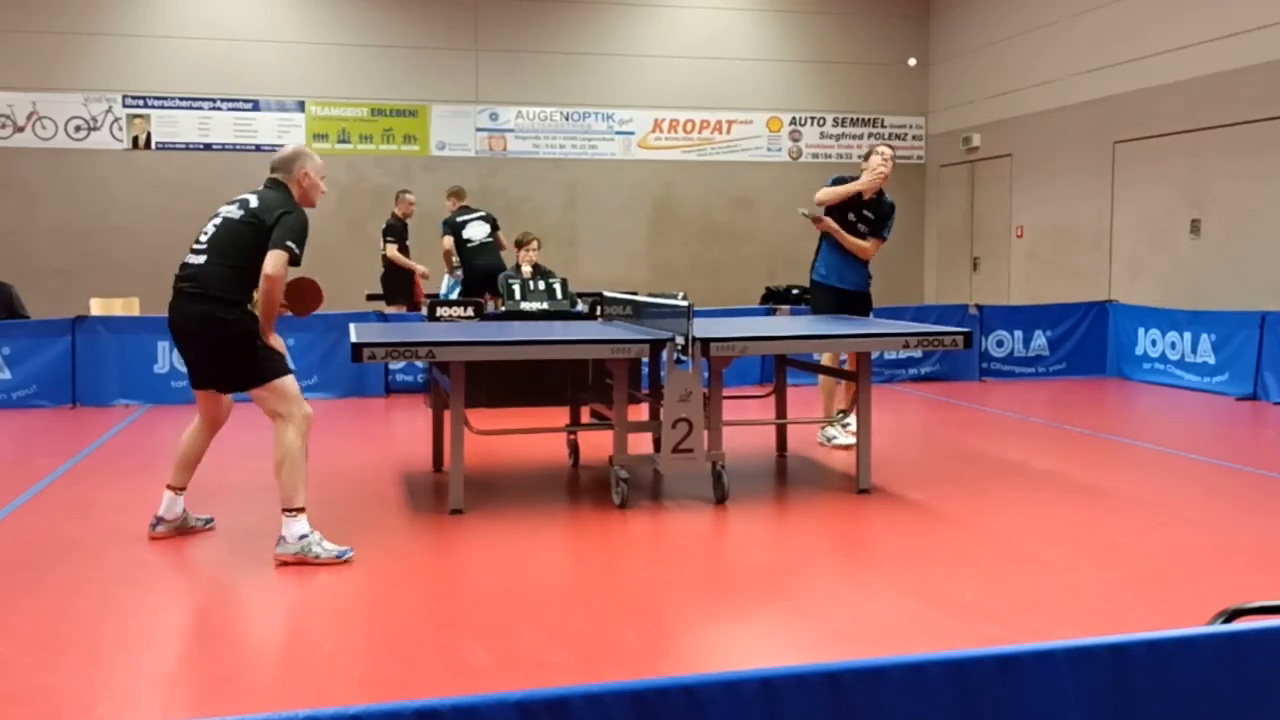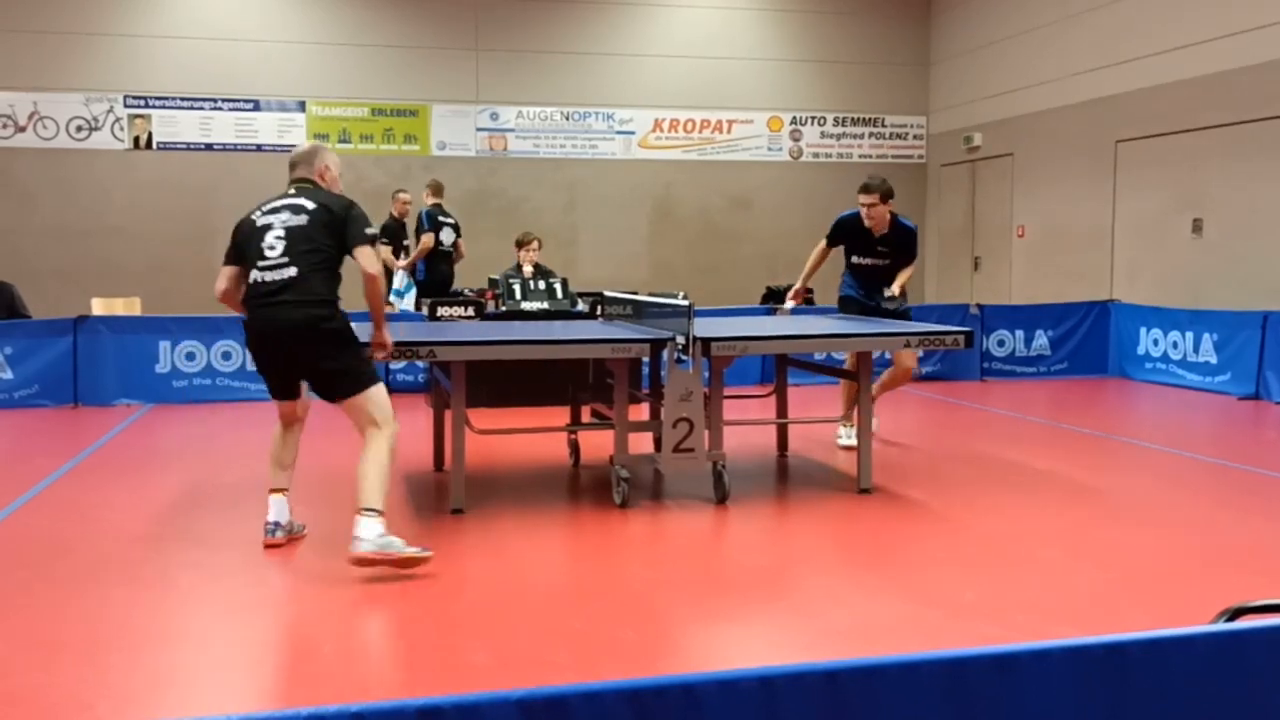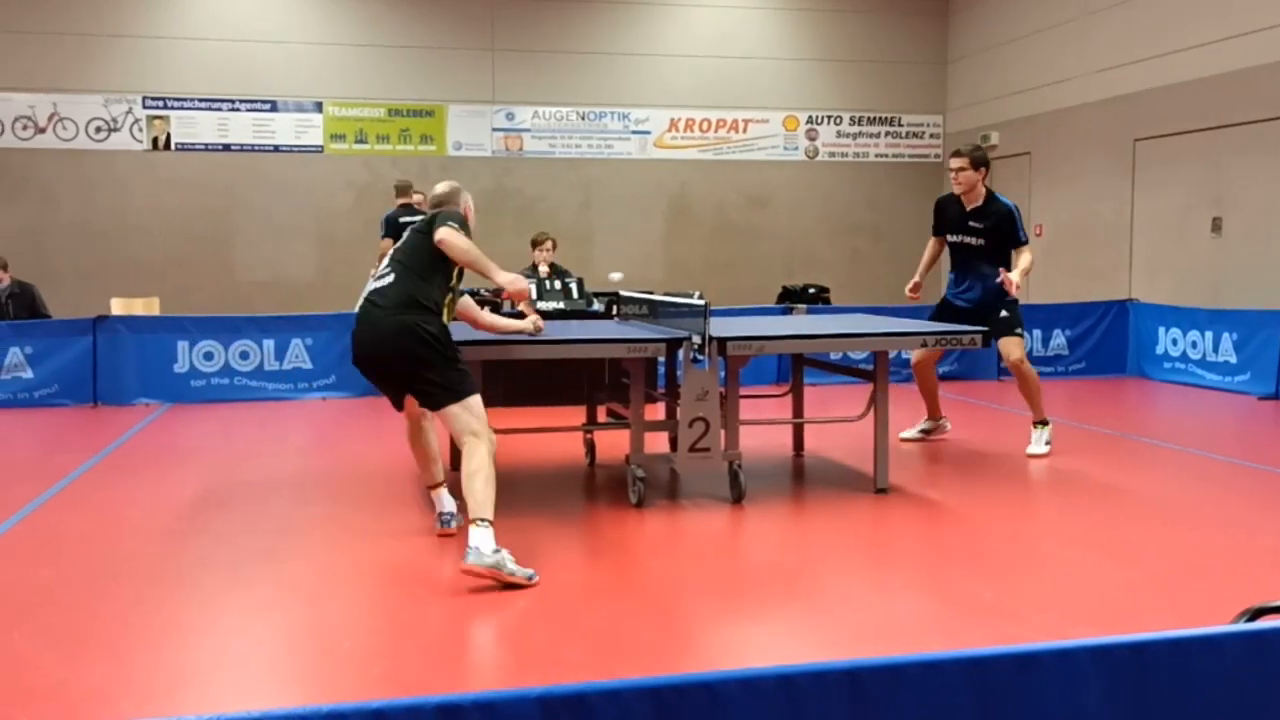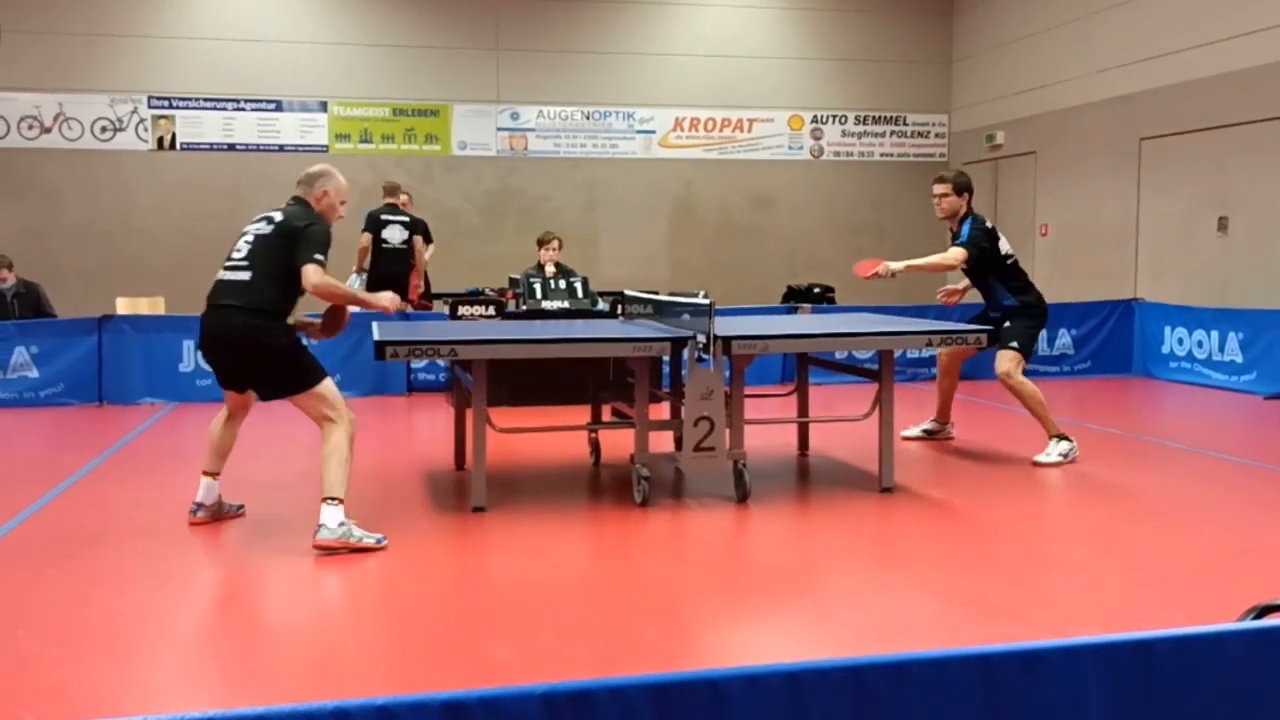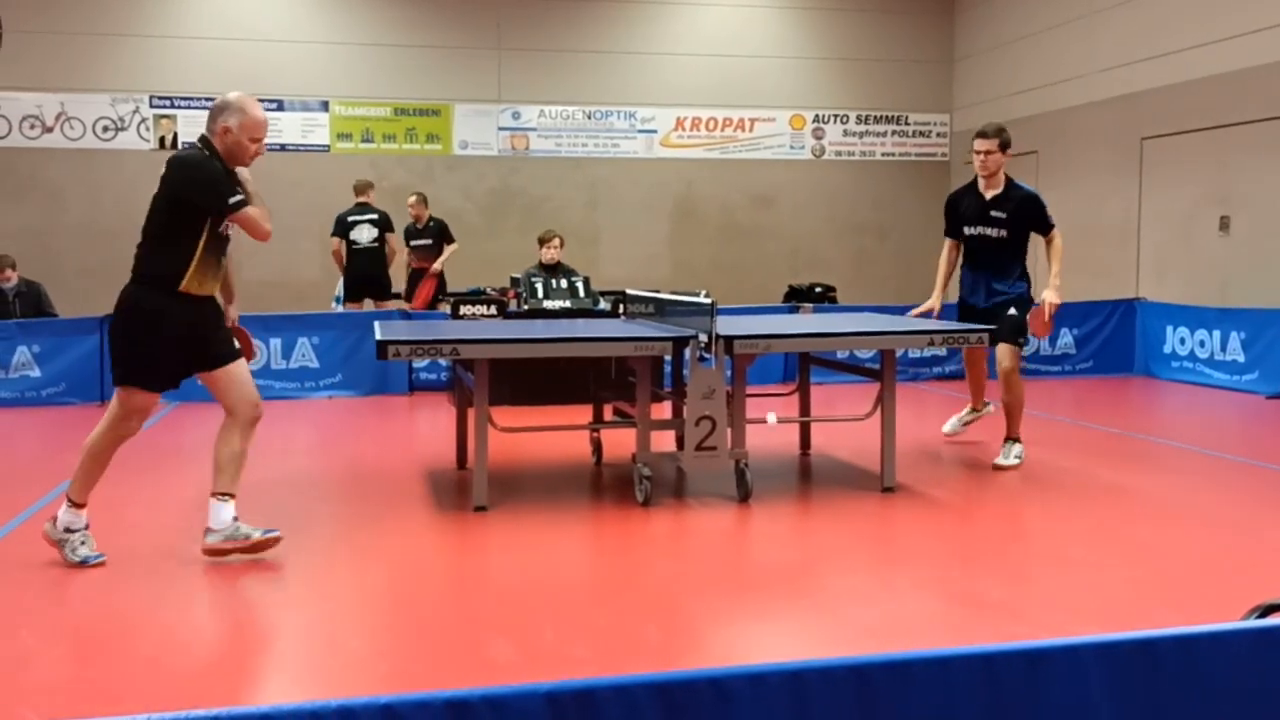
dt=0.7s
person 1, frame 1
left shoulder: (245, 202)
right shoulder: (290, 214)
right elbow: (272, 273)
left wrist: (264, 304)
right wrist: (267, 331)
left hip: (186, 310)
right hip: (219, 317)
left knee: (212, 413)
right knee: (293, 415)
left ankle: (170, 512)
right ankle: (295, 535)
person 1, frame 2
left shoulder: (253, 218)
right shoulder: (340, 208)
left elbow: (224, 290)
right elbow: (371, 270)
right wrist: (380, 327)
left hip: (262, 328)
right hip: (316, 325)
left knee: (290, 417)
right knee: (379, 425)
left ankle: (277, 518)
right ankle: (370, 534)
person 1, frame 3
left shoulder: (420, 236)
right shoulder: (449, 222)
left elbow: (468, 314)
right elbow: (449, 239)
left wrist: (521, 325)
right wrist: (498, 274)
left hip: (367, 342)
right hip: (408, 334)
left knee: (415, 411)
right knee: (476, 438)
left ankle: (447, 508)
right ankle: (484, 548)
person 1, frame 4
left shoulder: (268, 222)
right shoulder: (311, 223)
right elbow: (313, 282)
left wrist: (294, 323)
right wrist: (371, 300)
left hip: (215, 328)
right hip: (258, 330)
left knee: (236, 408)
right knee: (338, 419)
left ankle: (207, 500)
right ankle: (333, 522)
person 1, frame 5
left shoulder: (220, 173)
right shoulder: (194, 168)
right elbow: (262, 229)
left wrist: (228, 301)
right wrist: (246, 186)
left hip: (200, 310)
right hip: (155, 308)
left knee: (246, 409)
right knee: (124, 422)
left ankle: (222, 525)
right ankle: (68, 524)
person 2, frame 1
left shoulder: (886, 206)
right shoulder: (843, 184)
left elbow: (867, 251)
right elbow: (820, 198)
left wrist: (834, 229)
right wrist: (863, 182)
left hip: (859, 288)
right hip: (827, 283)
right knee: (831, 351)
left ankle: (845, 414)
right ankle: (828, 427)
person 2, frame 2
left shoulder: (906, 231)
right shoulder: (848, 222)
left elbow: (908, 265)
right elbow: (825, 247)
left wrist: (898, 285)
right wrist: (802, 282)
left hip: (890, 302)
right hip: (856, 298)
left knee: (907, 368)
right knee: (857, 354)
left ankle: (869, 397)
right ankle: (846, 423)
person 2, frame 3
left shoulder: (1003, 210)
right shoulder: (944, 205)
left elbow: (1024, 251)
left wrist: (1017, 275)
right wrist: (918, 276)
left hip: (996, 300)
right hip: (956, 300)
left knee: (1015, 358)
right knee: (920, 361)
left ankle: (1040, 425)
right ankle: (936, 420)
person 2, frame 4
left shoulder: (973, 228)
right shoulder: (963, 229)
left elbow: (952, 260)
left wrist: (903, 265)
right wrist: (964, 287)
left hip: (1024, 312)
right hip: (998, 311)
left knee: (1006, 371)
right knee: (947, 355)
left ankle: (1061, 439)
right ankle: (941, 423)
person 2, frame 5
left shoulder: (1025, 199)
right shoulder: (959, 200)
left elbow: (1053, 239)
right elbow: (950, 247)
left wrist: (1052, 286)
right wrist: (936, 296)
left hip: (1011, 296)
right hip: (972, 295)
left knee: (1007, 365)
right knee: (972, 361)
left ankle: (1013, 440)
right ankle: (978, 405)
